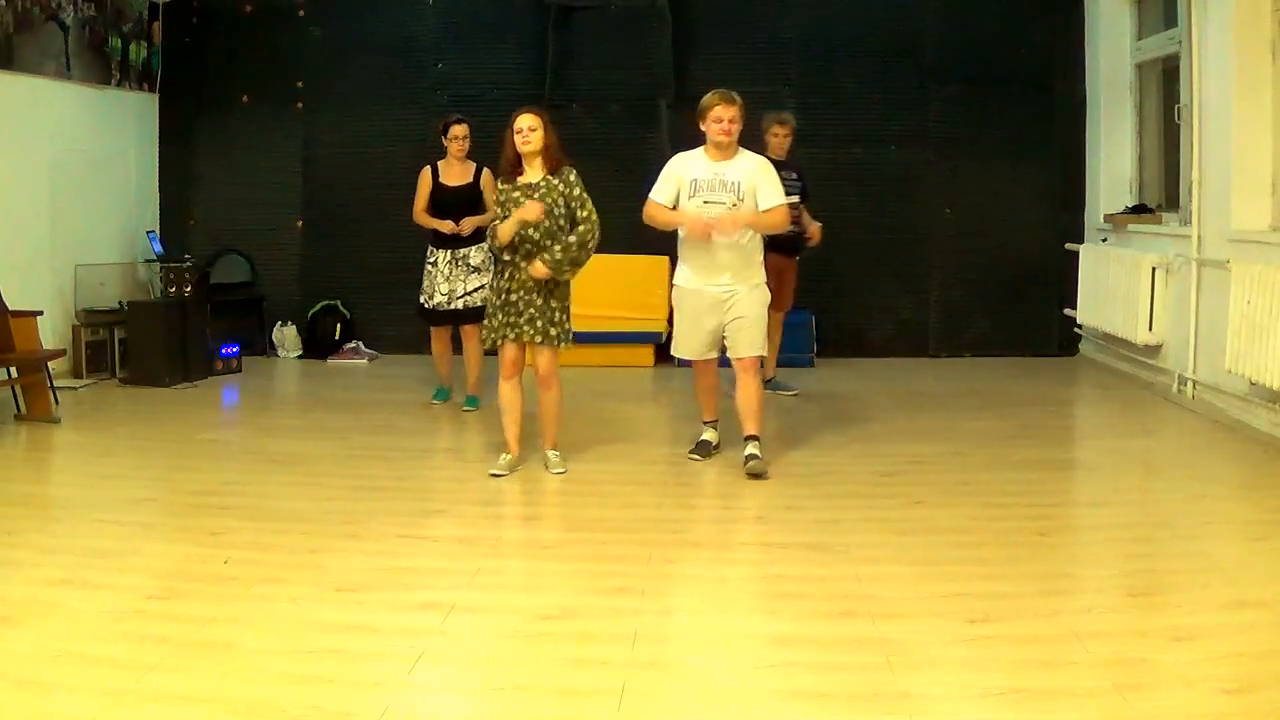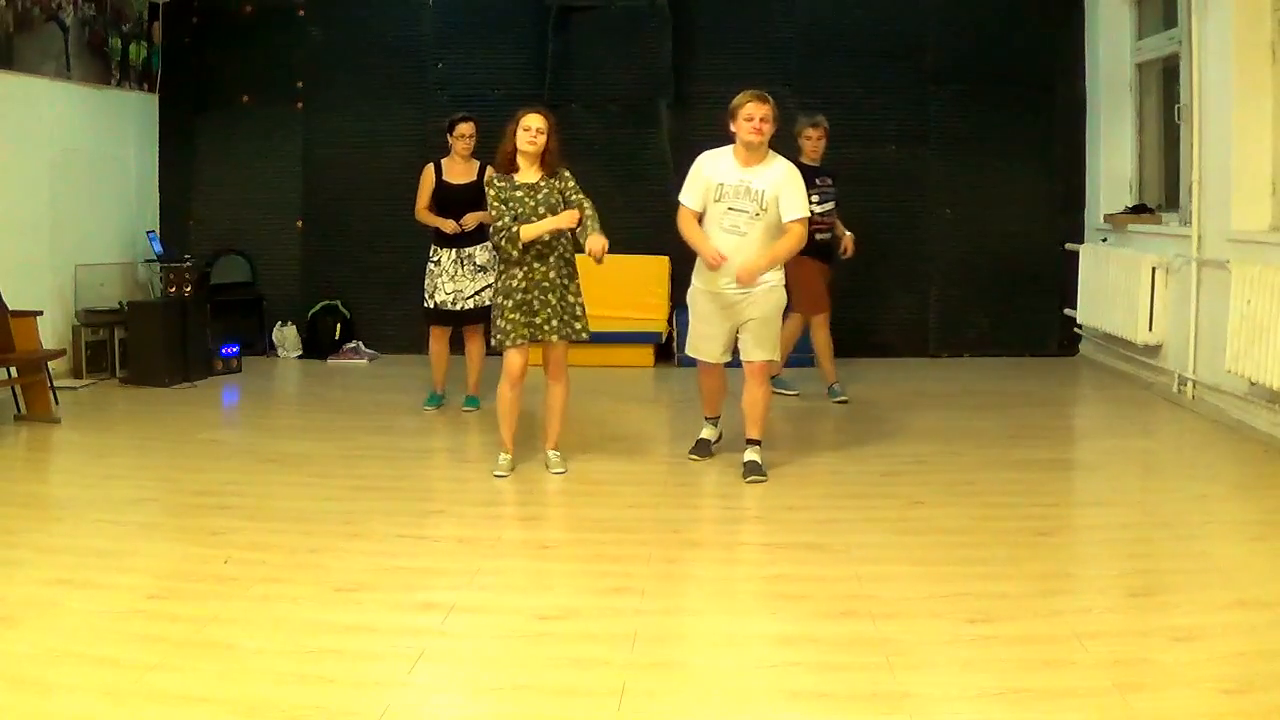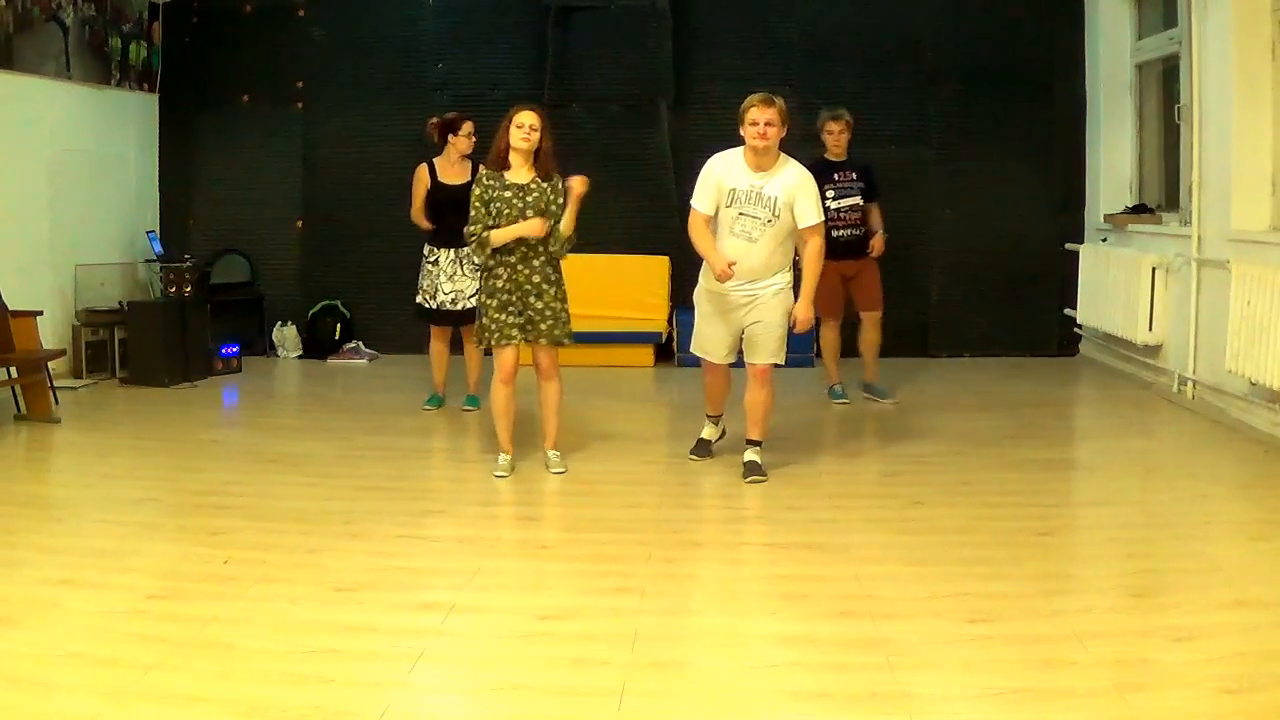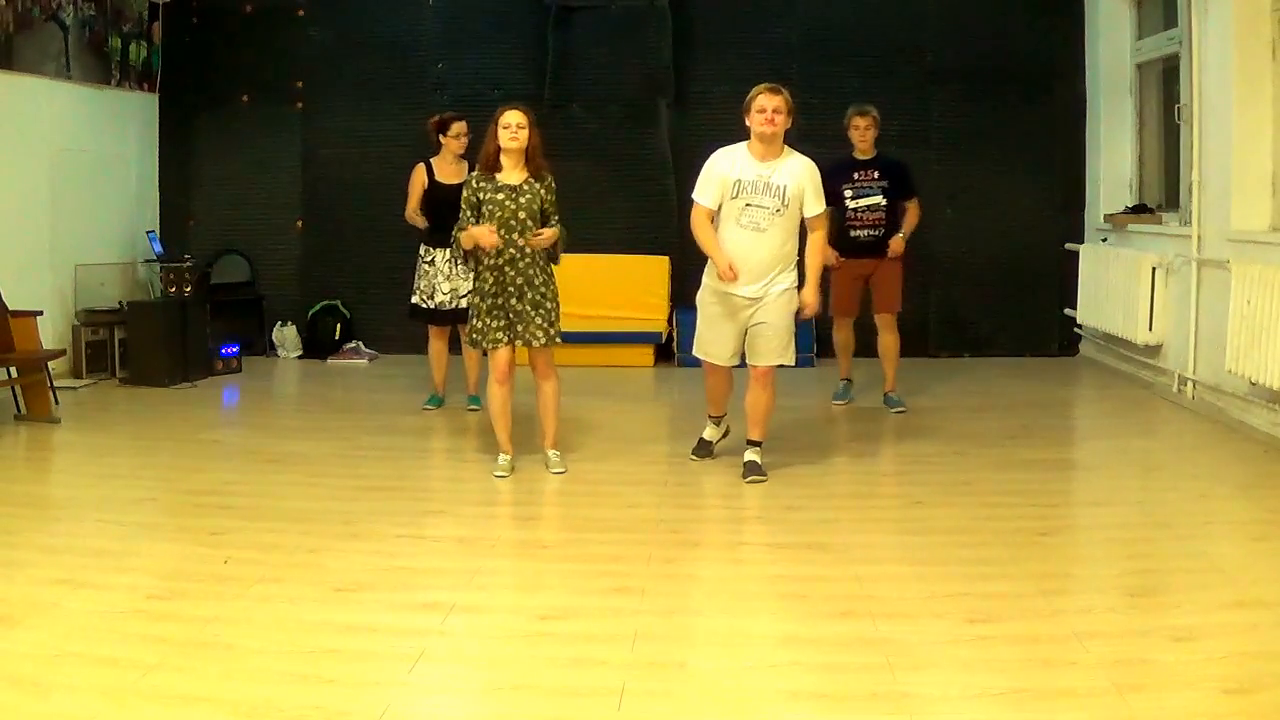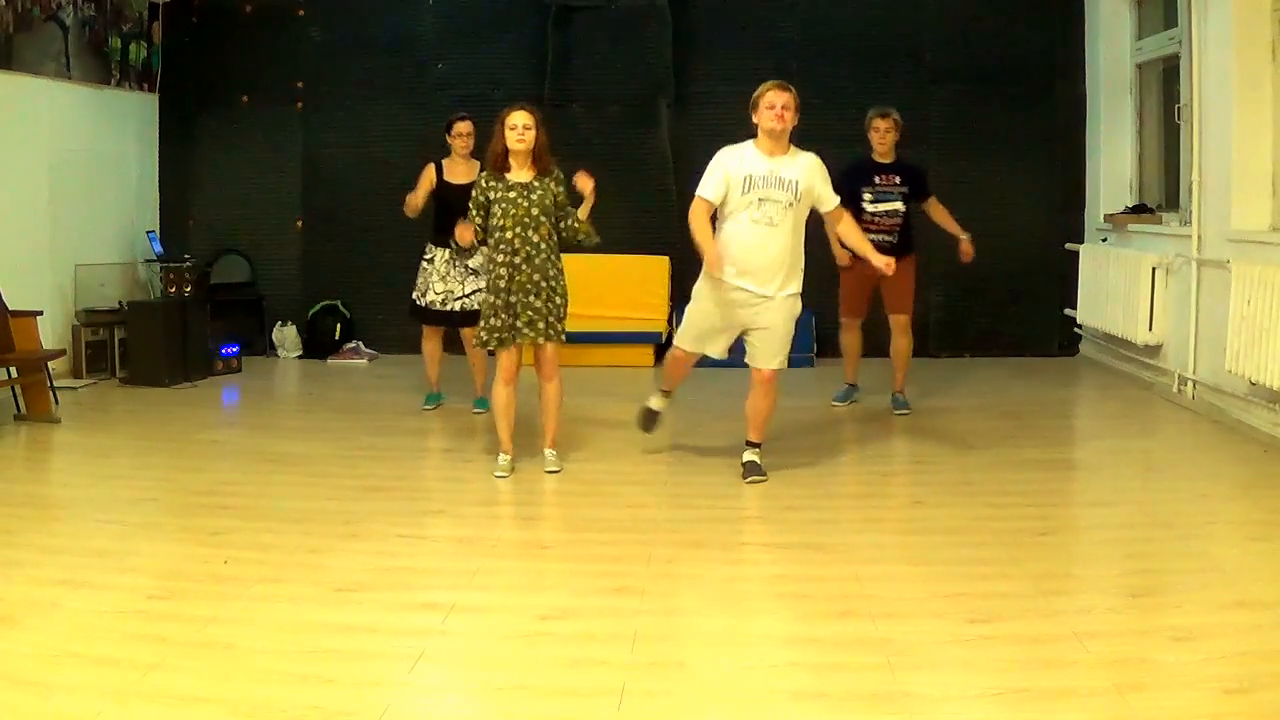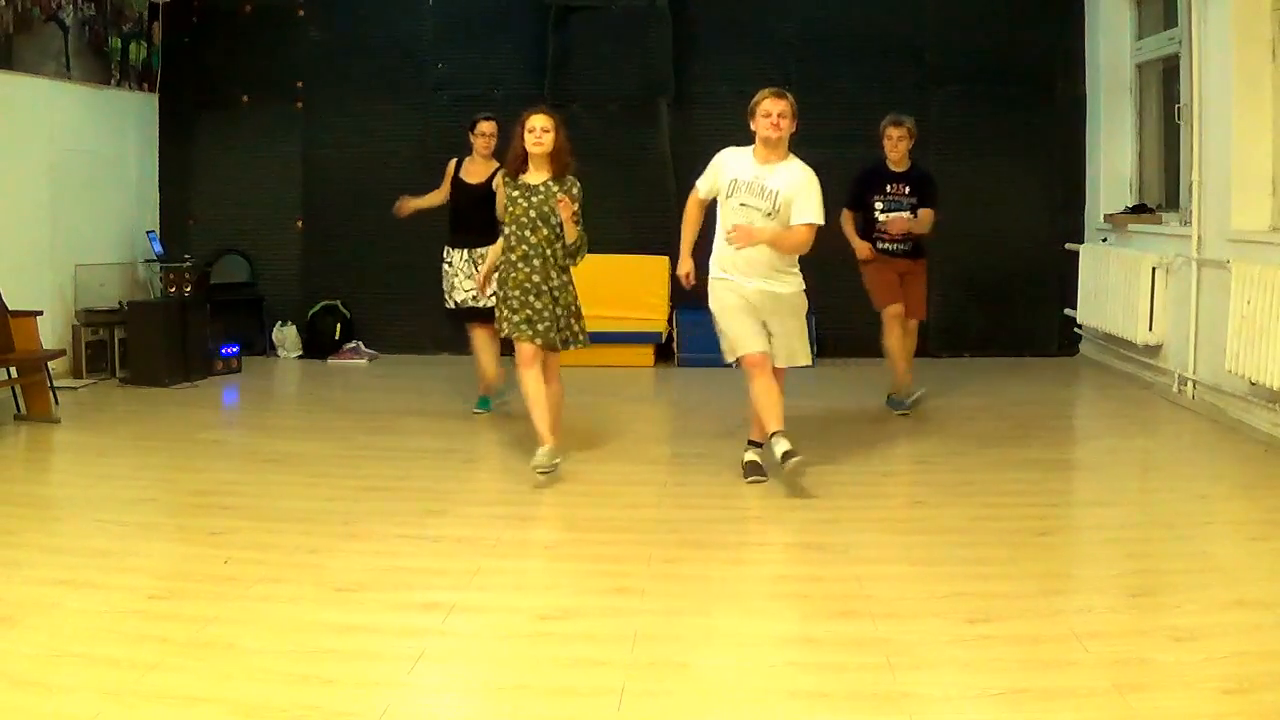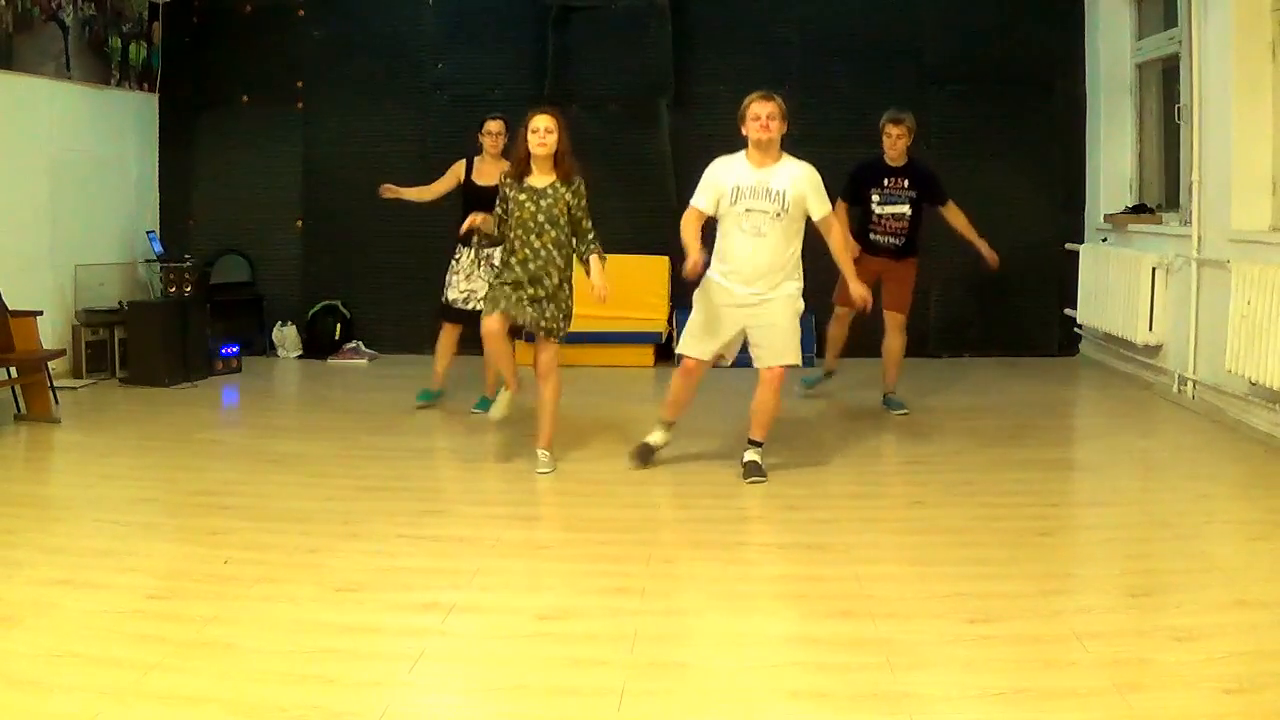
dt=0.4s
person 1, frame 1
left shoulder: (758, 165)
right shoulder: (681, 163)
left elbow: (782, 220)
right elbow: (650, 213)
left wrist: (745, 218)
right wrist: (687, 218)
left hip: (745, 285)
right hip: (694, 285)
left knee: (748, 363)
right knee: (702, 362)
left ankle: (752, 446)
right ankle: (710, 430)
person 1, frame 2
left shoulder: (785, 173)
right shoulder: (708, 163)
left elbow: (798, 233)
right elbow: (685, 217)
left wrist: (760, 264)
right wrist: (703, 248)
left hip: (763, 289)
right hip: (710, 287)
left knee: (758, 368)
right knee: (709, 363)
left ankle: (753, 450)
right ankle: (711, 427)
person 1, frame 3
left shoulder: (798, 178)
right shoulder: (718, 166)
left elbow: (813, 241)
right elbow: (697, 222)
left wrist: (805, 299)
right wrist: (714, 260)
left hip: (770, 291)
right hip: (718, 287)
left knee: (761, 370)
right knee: (713, 363)
left ankle: (753, 451)
right ankle: (713, 425)
person 1, frame 4
left shoulder: (804, 169)
right shoulder: (722, 161)
left elbow: (817, 229)
right elbow: (699, 218)
left wrist: (812, 285)
right wrist: (719, 259)
left hip: (776, 291)
right hip: (723, 287)
left knee: (763, 372)
right knee: (715, 364)
left ankle: (753, 451)
right ankle: (715, 425)
person 1, frame 5
left shoulder: (810, 166)
right shoulder: (729, 158)
left elbow: (837, 218)
right elbow: (698, 211)
left wrist: (872, 255)
right wrist: (708, 248)
left hip: (778, 292)
right hip: (723, 285)
left knee: (765, 375)
right knee: (685, 351)
left ankle: (752, 452)
right ankle: (660, 396)
person 1, frame 6
left shoulder: (802, 177)
right shoulder: (726, 160)
left elbow: (804, 238)
right elbow: (696, 201)
left wrist: (762, 236)
right wrist: (685, 255)
left hip: (782, 289)
right hip: (729, 283)
left knee: (776, 371)
right knee: (756, 363)
left ankle: (754, 450)
right ankle: (780, 444)
person 1, frame 7
left shoulder: (804, 175)
right shoulder: (722, 168)
left elbow: (831, 228)
right elbow: (692, 217)
left wrist: (852, 280)
right wrist: (693, 249)
left hip: (778, 294)
right hip: (723, 288)
left knee: (773, 374)
right knee: (690, 364)
left ankle: (753, 451)
right ankle: (661, 431)
person 2, frame 1
left shoulder: (565, 177)
right shoulder: (506, 185)
left elbow: (589, 228)
right elbow: (497, 239)
left wrist: (552, 262)
right wrist: (517, 216)
left hip: (550, 285)
right hip: (510, 283)
left knee: (545, 370)
right knee: (509, 368)
left ankle: (551, 447)
right ankle: (511, 450)
person 2, frame 2
left shoulder: (560, 177)
right shoulder: (498, 182)
left elbow: (584, 208)
right elbow: (502, 235)
left wrist: (593, 234)
right wrist: (552, 222)
left hip: (559, 282)
right hip: (516, 283)
left knee: (556, 368)
right knee: (513, 369)
left ankle: (552, 447)
right ankle: (507, 449)
person 2, frame 3
left shoulder: (551, 181)
right shoulder: (488, 179)
left elbow: (559, 240)
right elbow: (476, 237)
left wrist: (573, 202)
right wrist: (520, 229)
left hip: (544, 283)
right hip: (502, 283)
left knee: (548, 366)
right knee: (505, 369)
left ankle: (551, 447)
right ankle: (505, 451)
person 2, frame 4
left shoulder: (543, 180)
right shoulder: (478, 181)
left elbow: (554, 226)
right elbow: (460, 237)
left wrist: (551, 235)
right wrist: (475, 235)
left hip: (535, 283)
right hip: (493, 285)
left knee: (543, 366)
right knee: (500, 368)
left ankle: (551, 446)
right ankle: (504, 451)
person 2, frame 5
left shoulder: (552, 178)
right shoulder: (489, 181)
left elbow: (567, 229)
right elbow: (474, 235)
left wrist: (586, 201)
right wrist: (463, 234)
left hip: (546, 281)
right hip: (504, 282)
left knee: (548, 364)
right knee: (506, 367)
left ankle: (550, 447)
right ankle: (505, 450)
person 2, frame 6
left shoulder: (567, 184)
right shoulder: (509, 179)
left elbow: (574, 249)
left wrist: (568, 220)
right wrist: (488, 264)
left hip: (552, 283)
right hip: (515, 282)
left knee: (549, 365)
right knee: (527, 357)
left ankle: (551, 444)
right ankle: (545, 441)
person 2, frame 7
left shoulder: (572, 185)
right shoulder: (511, 181)
left elbow: (585, 236)
right elbow: (500, 227)
left wrist: (597, 269)
right wrist: (481, 220)
left hip: (554, 281)
right hip: (513, 274)
left knee: (546, 366)
right knee: (491, 326)
left ankle: (544, 447)
right ankle: (511, 385)
person 3, frame 1
left shoulder: (482, 174)
right shoulder: (429, 173)
left elbow: (495, 213)
right elbow: (418, 213)
left wrist: (477, 220)
right wrist: (439, 223)
left hip: (474, 255)
right hip: (440, 256)
left knee: (470, 327)
right knee: (439, 327)
left ankle: (472, 392)
right ankle: (445, 383)
person 3, frame 2
left shoulder: (486, 171)
right shoulder: (432, 170)
right elbow: (420, 211)
left wrist: (481, 216)
right wrist: (441, 221)
left hip: (477, 254)
right hip: (443, 255)
left knee: (474, 328)
right knee: (439, 328)
left ankle: (472, 392)
right ankle: (438, 390)
person 3, frame 3
left shoulder: (478, 170)
right shoulder: (425, 171)
right elbow: (416, 211)
right wrist: (424, 222)
left hip: (471, 255)
right hip: (438, 255)
left knee: (471, 326)
right knee: (439, 327)
left ankle: (472, 392)
right ankle: (438, 391)
person 3, frame 4
right shoulder: (423, 170)
right elbow: (411, 211)
right wrist: (415, 218)
left hip: (467, 254)
right hip: (435, 255)
left knee: (469, 325)
right knee: (437, 327)
left ankle: (473, 392)
right ankle: (438, 391)
person 3, frame 5
right shoulder: (434, 170)
right elbow: (412, 212)
right wrist: (412, 203)
left hip: (473, 257)
right hip: (438, 255)
left knee: (471, 330)
right knee: (432, 327)
left ankle: (481, 393)
right ankle: (434, 389)
person 3, frame 6
left shoulder: (502, 173)
right shoulder: (455, 165)
right wrist: (414, 204)
left hip: (489, 253)
right hip: (457, 254)
left knee: (488, 323)
right knee: (474, 323)
left ankle: (485, 392)
right ankle: (494, 385)
person 3, frame 7
right shoulder: (465, 166)
right elbow: (431, 192)
right wrist: (398, 192)
left hip: (497, 254)
right hip: (466, 253)
right knee: (451, 322)
left ankle: (490, 394)
right ankle: (435, 385)
person 4, frame 1
left shoulder: (795, 171)
left wrist: (813, 224)
left hip: (789, 252)
right hip: (763, 251)
left knee: (778, 314)
left ankle: (769, 376)
person 4, frame 2
left shoulder: (829, 176)
left wrist: (844, 233)
left hip: (824, 257)
right hip: (801, 256)
left knee: (799, 317)
right knee: (820, 317)
left ankle: (773, 373)
right ankle: (833, 382)
person 4, frame 3
left shoulder: (863, 170)
right shoulder: (812, 172)
left wrist: (878, 233)
left hip: (862, 256)
right hip: (827, 258)
left knee: (872, 316)
right knee: (830, 320)
left ankle: (871, 381)
right ankle: (834, 382)
person 4, frame 4
left shoulder: (894, 167)
right shoulder: (835, 170)
left elbow: (913, 207)
left wrist: (902, 235)
left hip: (885, 257)
right hip: (846, 258)
left knee: (886, 321)
right knee: (842, 320)
left ankle: (890, 390)
right ankle: (844, 379)
person 4, frame 5
left shoulder: (911, 172)
right shoulder: (853, 172)
left elbow: (931, 205)
left wrist: (962, 235)
right wrist: (836, 247)
left hip: (899, 259)
right hip: (859, 259)
left knee: (901, 323)
right knee: (850, 321)
left ankle: (898, 391)
right ankle: (850, 383)
person 4, frame 6
left shoulder: (923, 179)
right shoulder: (868, 177)
left elbow: (925, 222)
right elbow: (847, 215)
left wrist: (907, 224)
right wrist: (856, 241)
left hip: (912, 261)
right hip: (877, 258)
left knee: (910, 325)
right knee: (893, 315)
left ankle: (894, 392)
right ankle: (906, 386)
person 4, frame 7
left shoulder: (922, 175)
right shoulder: (864, 171)
left elbow: (949, 209)
right elbow: (841, 206)
left wrist: (979, 243)
left hip: (902, 260)
right hip: (865, 255)
left knee: (896, 323)
right knee: (841, 313)
left ankle: (890, 392)
right ankle: (828, 368)
